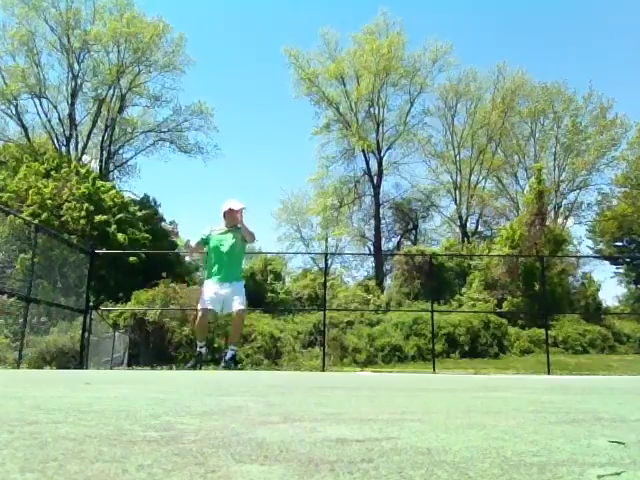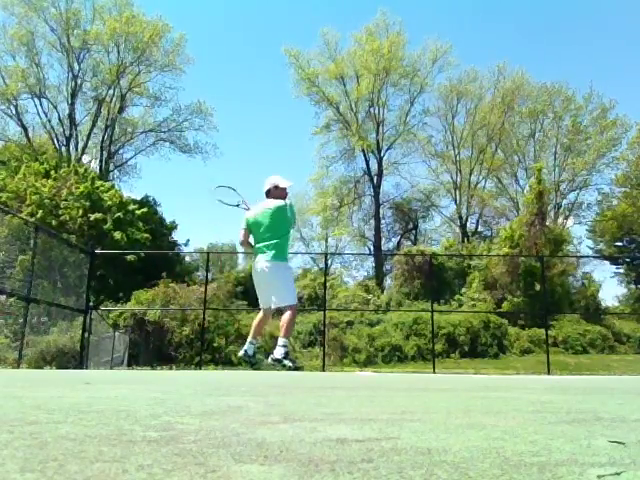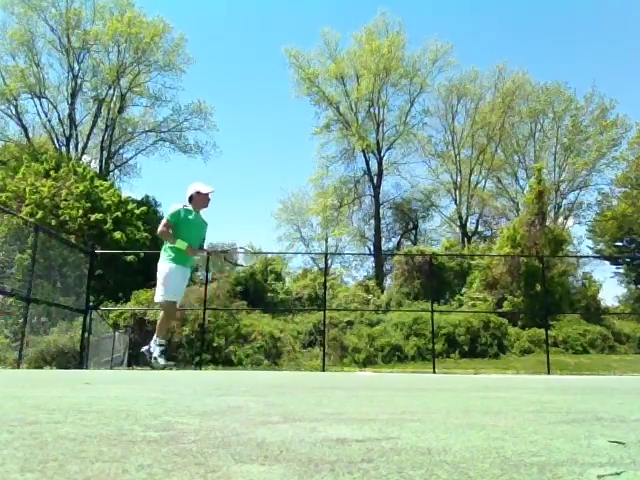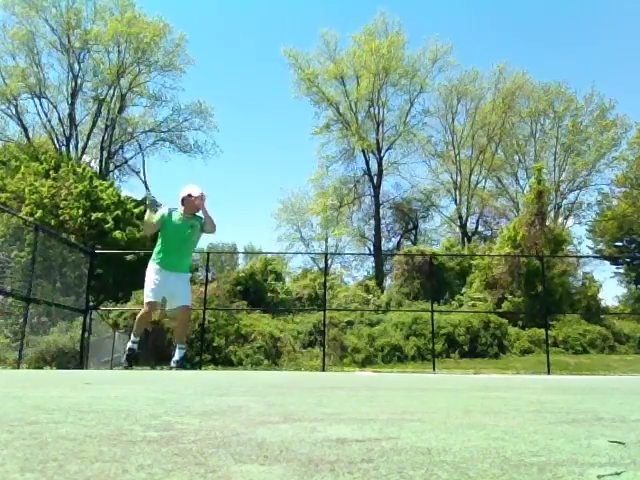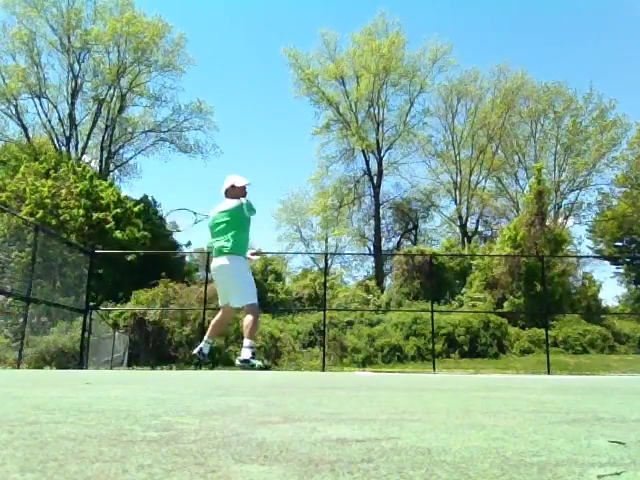
dt=1s
person 1, frame 1
left shoulder: (242, 233)
right shoulder: (211, 233)
left elbow: (251, 239)
left wrist: (241, 224)
left hip: (235, 283)
right hip: (213, 282)
left knee: (239, 314)
right knee: (203, 314)
left ankle: (230, 355)
right ankle: (200, 352)
person 1, frame 2
left shoulder: (252, 213)
right shoulder: (285, 206)
left elbow: (243, 241)
right elbow: (292, 224)
left hip: (259, 265)
right hip: (277, 264)
left knee: (267, 309)
right knee: (290, 307)
left ankle: (249, 349)
right ankle: (280, 352)
person 1, frame 3
left shoulder: (202, 223)
right shoulder: (179, 210)
left elbow: (198, 248)
right elbow: (162, 231)
left wrist: (209, 252)
right wrist: (185, 247)
left hip: (185, 268)
right hip: (170, 264)
left knee: (169, 309)
right knee: (169, 306)
left ankle: (152, 348)
right ankle: (158, 350)
person 1, frame 4
left shoulder: (200, 221)
right shoulder: (167, 213)
left elbow: (212, 229)
right elbow: (147, 231)
left wrist: (202, 208)
right wrist: (149, 212)
left hip: (182, 274)
right hip: (159, 269)
left knee: (183, 313)
right knee: (149, 308)
left ankle: (178, 357)
right ankle: (132, 345)
person 1, frame 5
left shoulder: (214, 214)
right shoulder: (242, 204)
right elbow: (250, 209)
left wrist: (245, 254)
left hip: (218, 263)
right hip: (234, 262)
left knee: (227, 309)
right knee: (252, 308)
left ankle: (203, 349)
right ankle: (246, 355)
